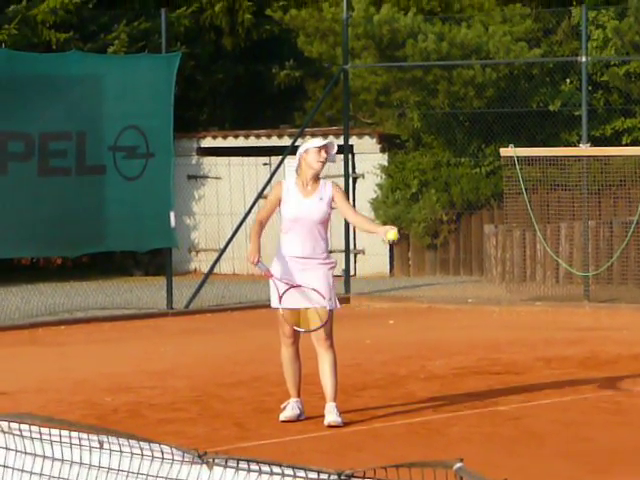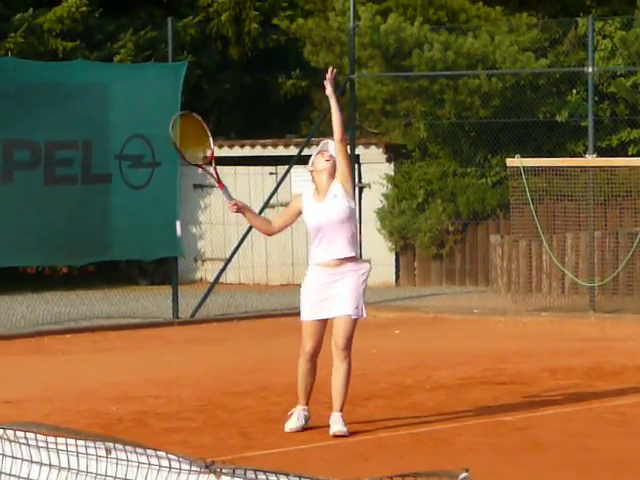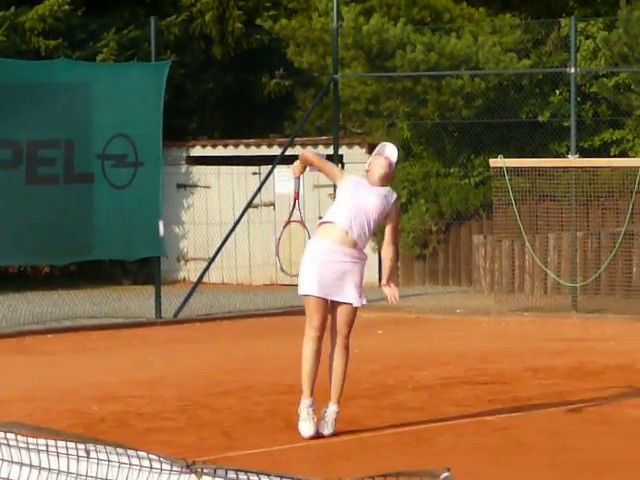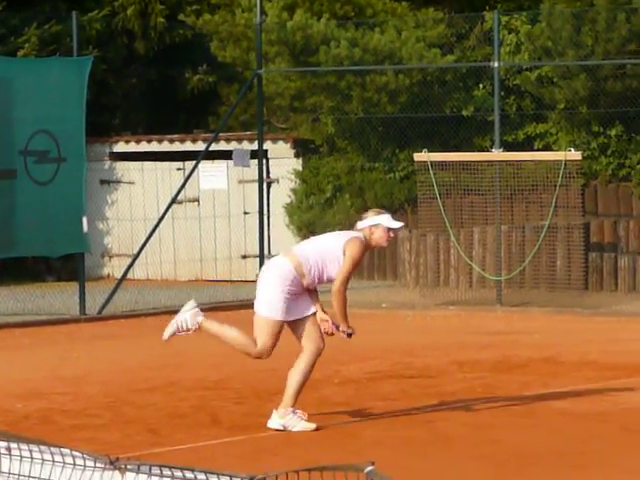
dt=0.5s
person 1, frame 1
left shoulder: (331, 189)
right shoulder: (283, 188)
left elbow: (354, 217)
right elbow: (260, 220)
left wrist: (380, 229)
right wrist: (254, 245)
left hip: (318, 271)
right hip: (286, 269)
left knee: (323, 341)
right knee: (288, 339)
left ankle: (332, 407)
right ankle: (295, 402)
person 1, frame 2
left shoulder: (343, 185)
right shoulder: (303, 201)
left elbow: (340, 138)
right elbow: (269, 227)
left wrist: (331, 95)
right wrist: (245, 209)
left hip: (348, 275)
right hip: (317, 278)
left knee: (341, 348)
right knee: (309, 350)
left ankle: (337, 416)
right ankle: (302, 409)
person 1, frame 3
left shoulder: (389, 200)
right shoulder: (349, 180)
left elbow: (389, 245)
right elbow: (316, 158)
left wrist: (387, 280)
right wrist: (303, 162)
left hip: (350, 264)
right hip: (321, 253)
left knee: (341, 341)
right knee: (314, 331)
left ankle: (332, 408)
right ankle: (307, 405)
person 1, frame 4
left shoulder: (347, 244)
right shoulder: (358, 243)
right elbow: (338, 288)
left wrist: (320, 313)
right wrist: (343, 322)
left hip: (295, 286)
right hip: (278, 279)
left knee: (315, 347)
right knee: (256, 350)
left ankle: (284, 412)
right ankle: (196, 319)
